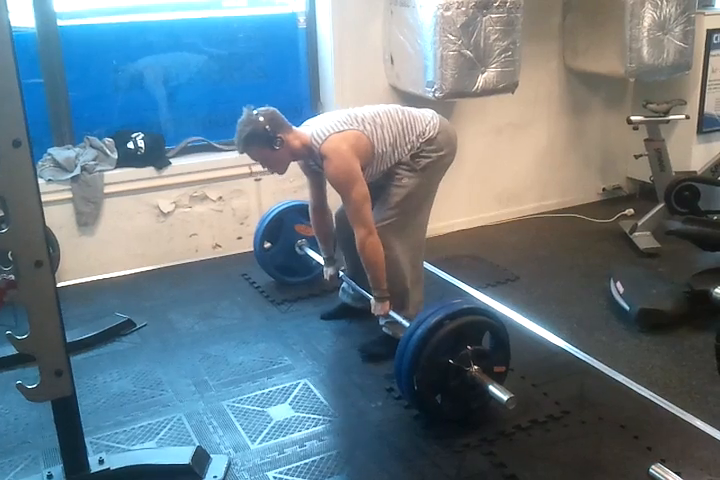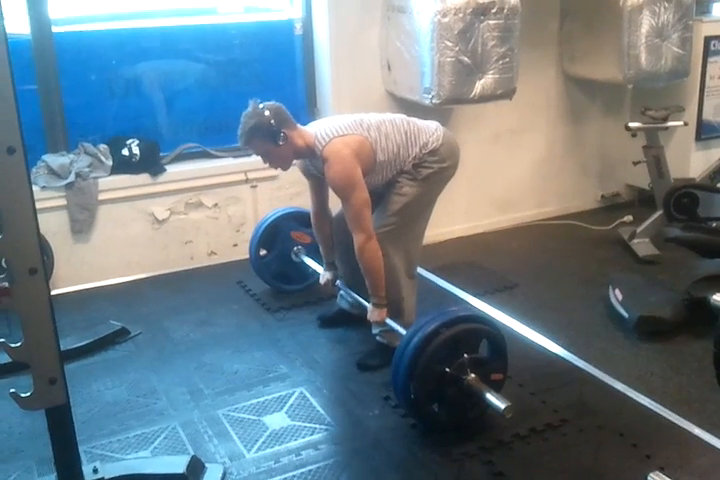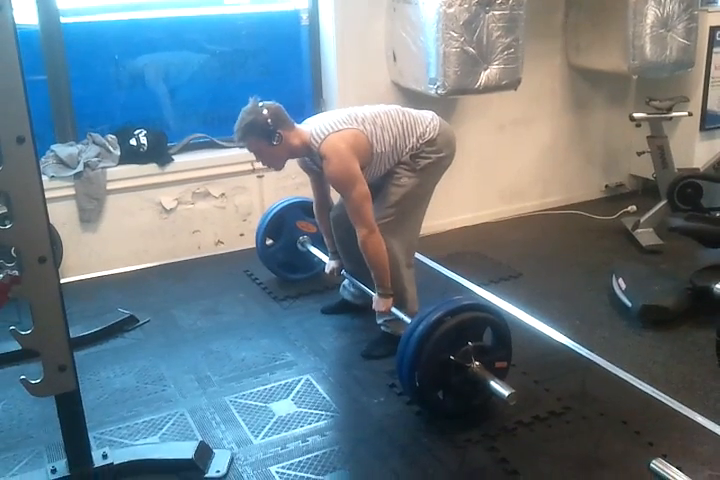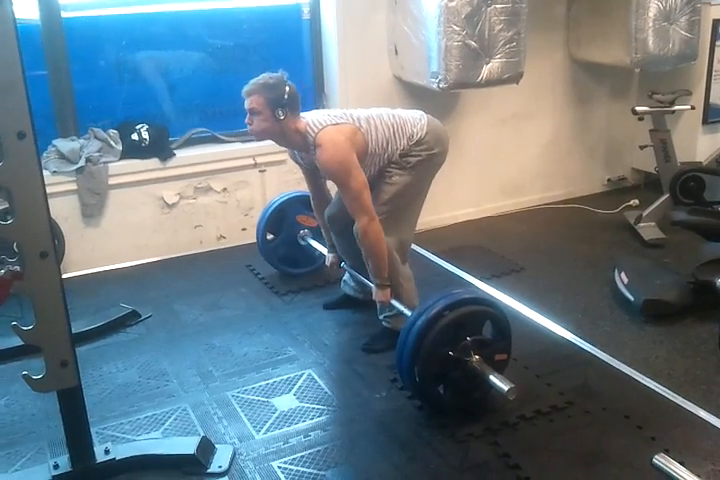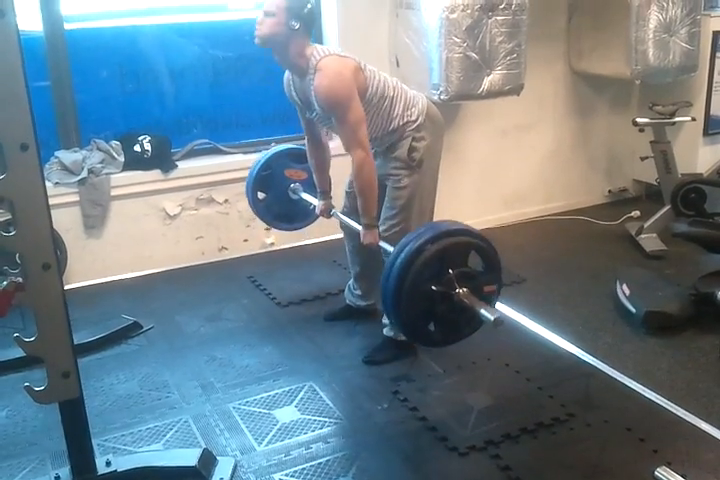
dt=1s
person 1, frame 1
left shoulder: (335, 154)
right shoulder: (304, 143)
left elbow: (366, 231)
right elbow: (318, 208)
left wrist: (381, 296)
right wrist: (328, 260)
left hip: (430, 142)
right hip: (400, 146)
left knee: (389, 232)
right knee: (346, 221)
left ankle: (400, 329)
right ankle: (357, 299)
person 1, frame 2
left shoulder: (337, 158)
right shoulder: (308, 149)
left elbow: (365, 238)
right elbow: (319, 212)
left wrist: (378, 303)
right wrist: (329, 265)
left hip: (432, 153)
right hip: (400, 157)
left knee: (387, 239)
right knee: (343, 227)
left ankle: (395, 338)
right ankle: (353, 305)
person 1, frame 3
left shoulder: (335, 155)
right shoulder: (304, 141)
left elbow: (368, 231)
right elbow: (322, 205)
left wrist: (384, 293)
right wrist: (334, 255)
left hip: (428, 143)
right hip: (398, 147)
left knee: (387, 230)
right knee: (343, 219)
left ankle: (400, 328)
right ankle: (357, 296)
person 1, frame 4
left shoulder: (330, 148)
right shoulder: (296, 141)
left elbow: (367, 221)
right elbow: (320, 197)
left wrist: (383, 284)
right wrist: (332, 247)
left hip: (421, 142)
right hip: (394, 140)
left knee: (384, 229)
right knee: (338, 217)
left ankle: (400, 322)
right ankle: (358, 290)
person 1, frame 5
left shoulder: (330, 76)
right shoulder: (292, 79)
left elbow: (359, 154)
right elbow: (315, 139)
left wrist: (371, 225)
right wrist: (323, 195)
left hip: (414, 132)
right hip: (381, 138)
left knee: (397, 235)
right knee: (353, 221)
left ankle: (402, 334)
right ankle: (362, 300)
